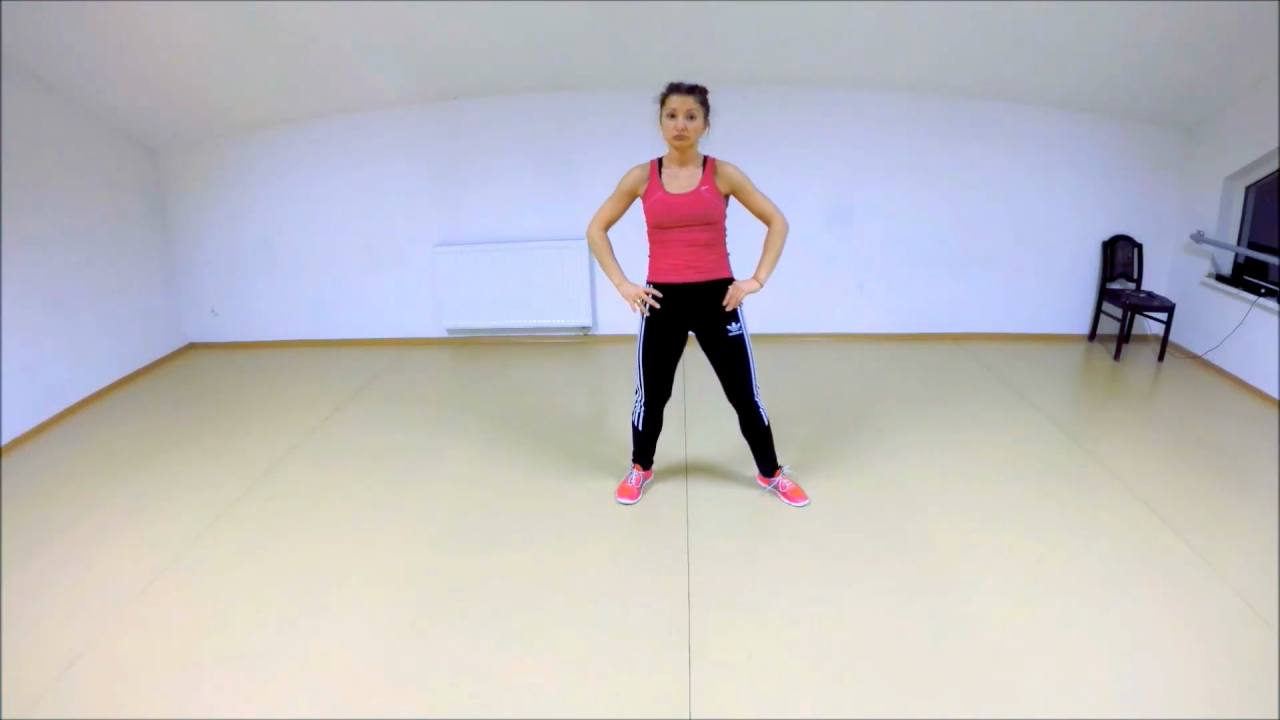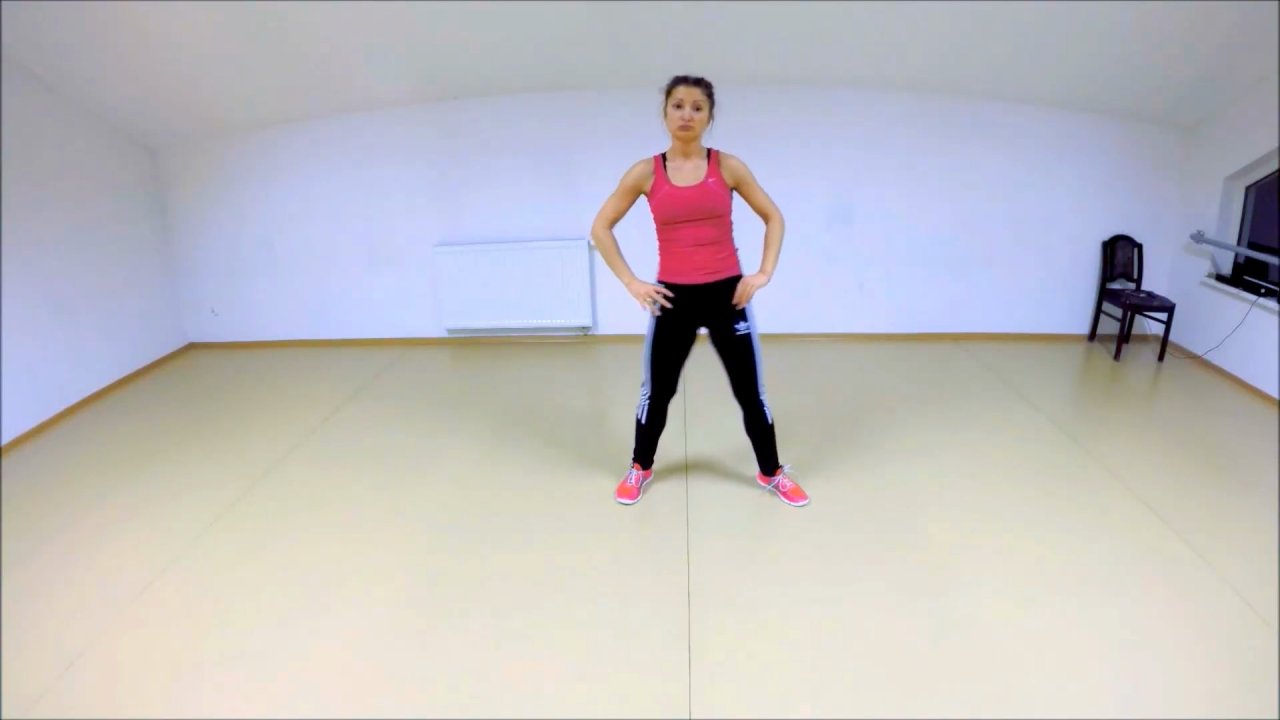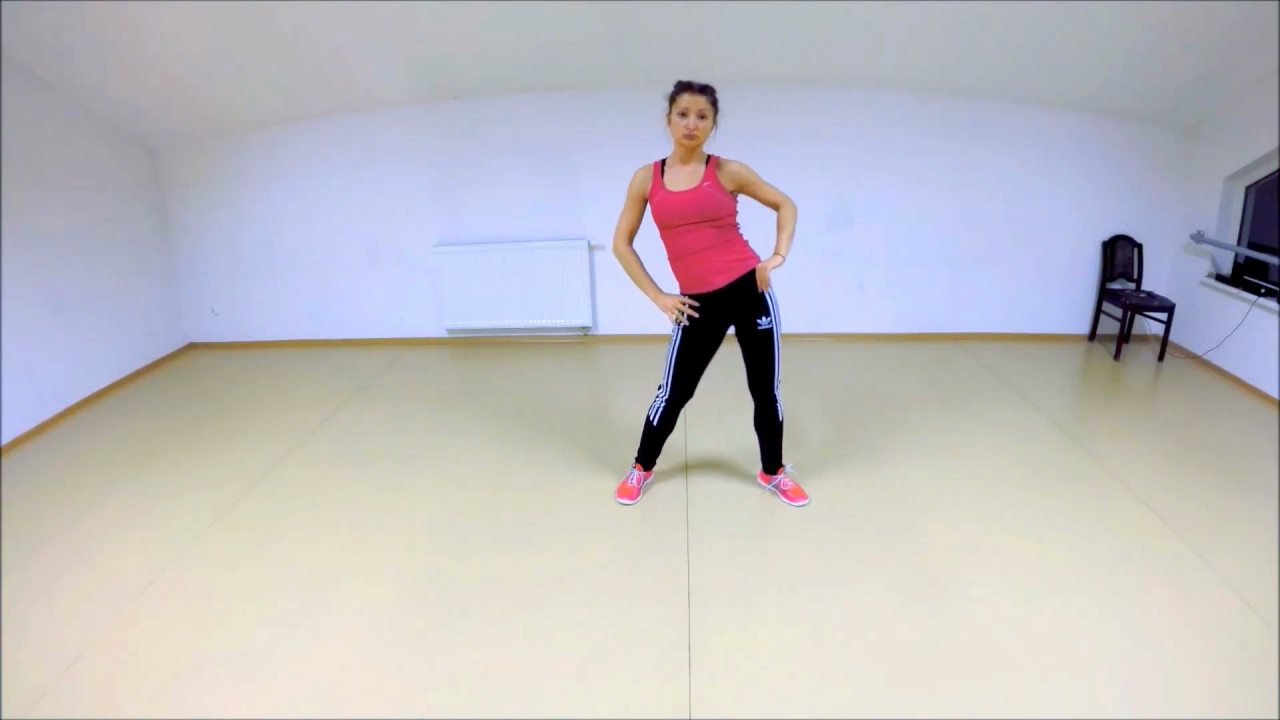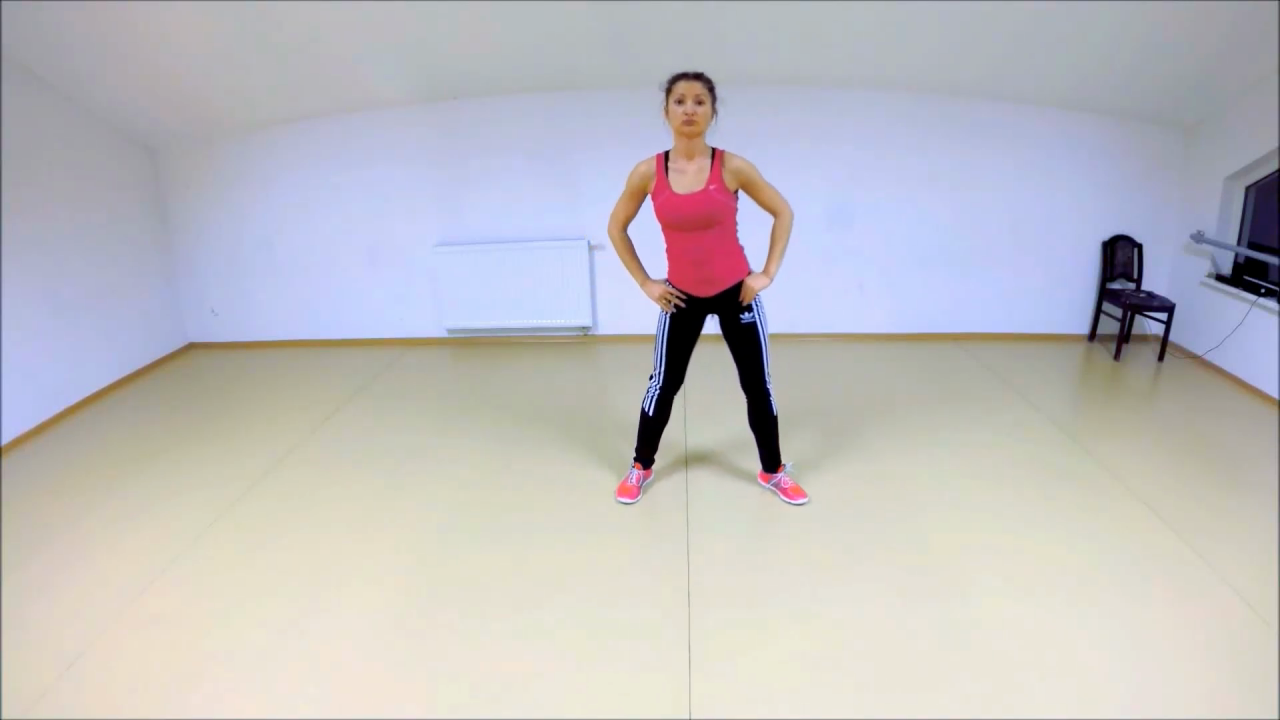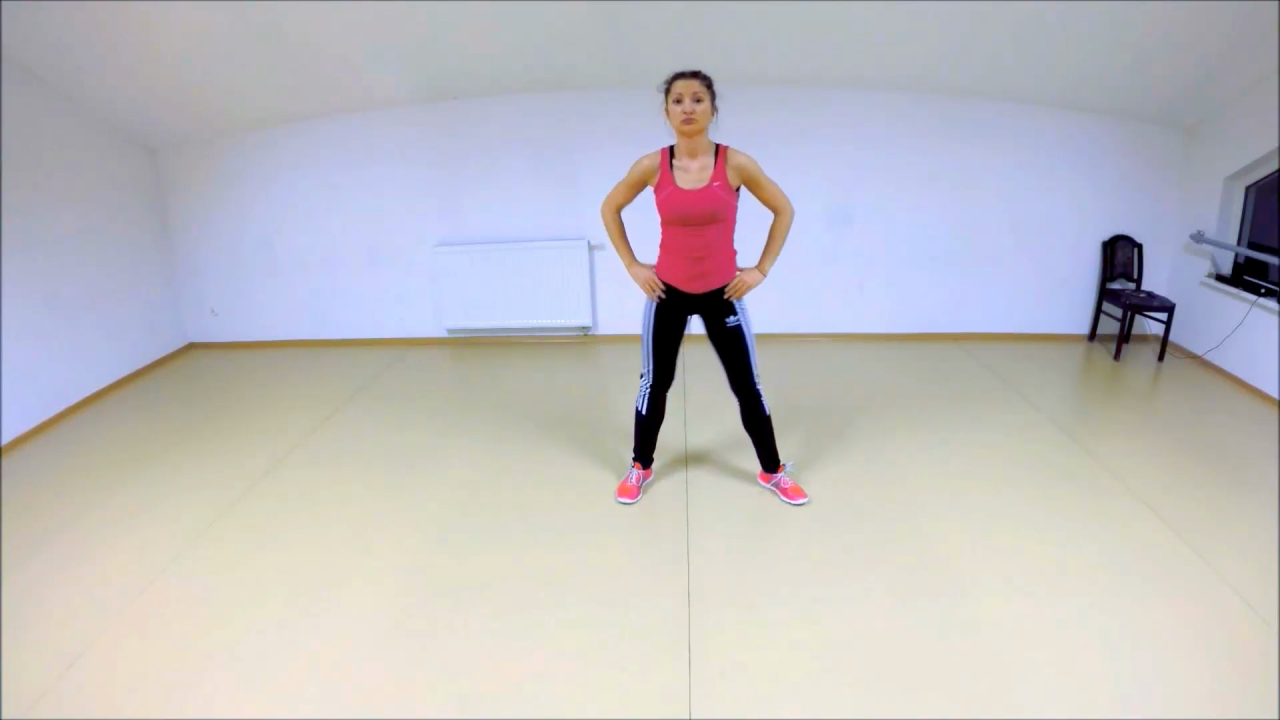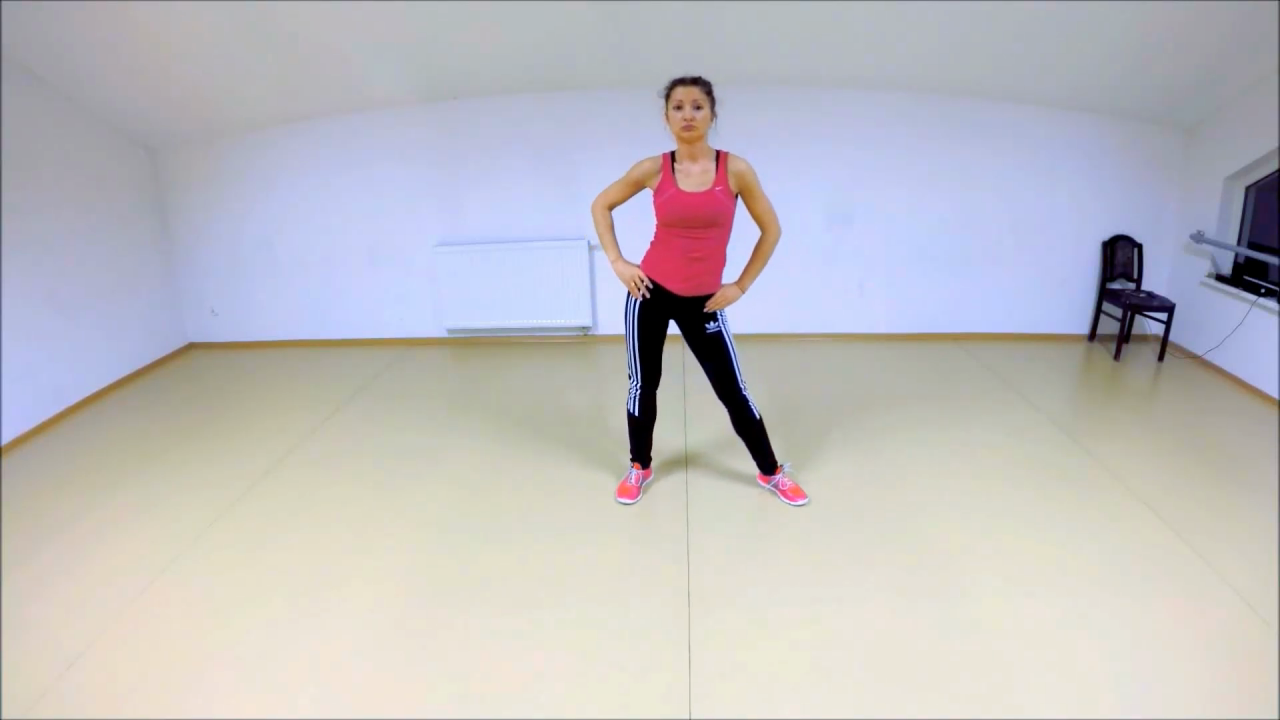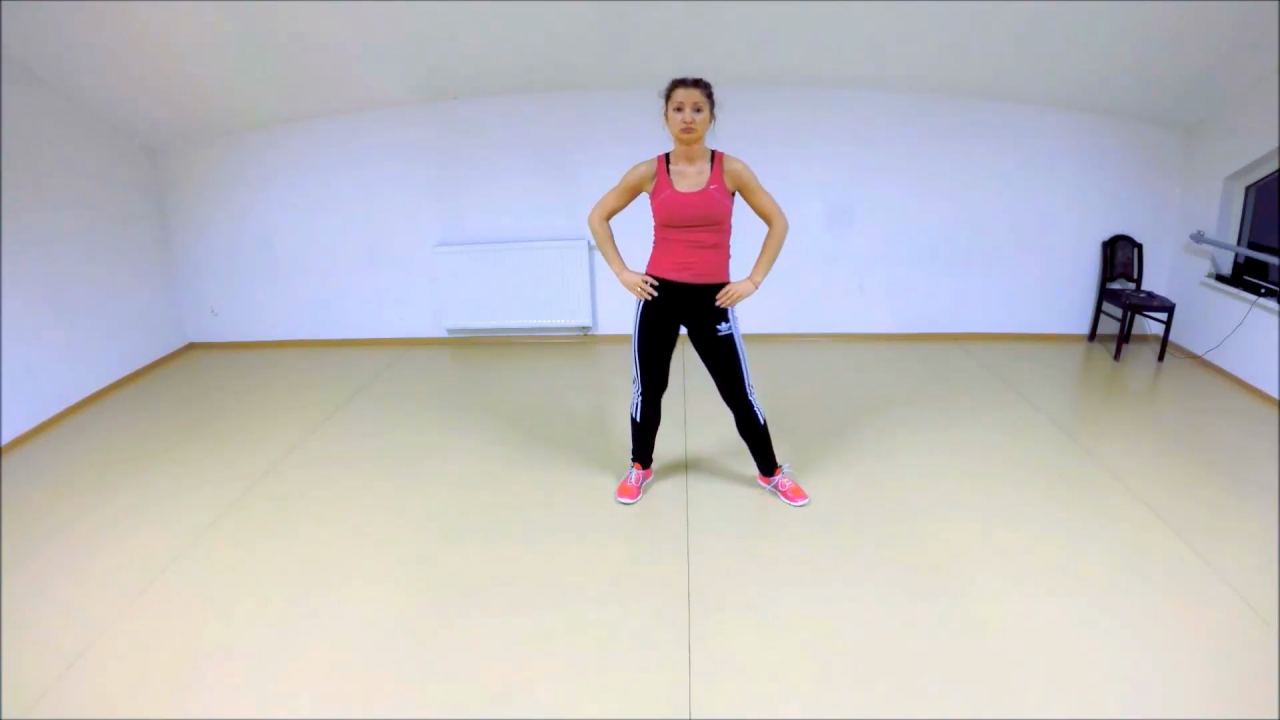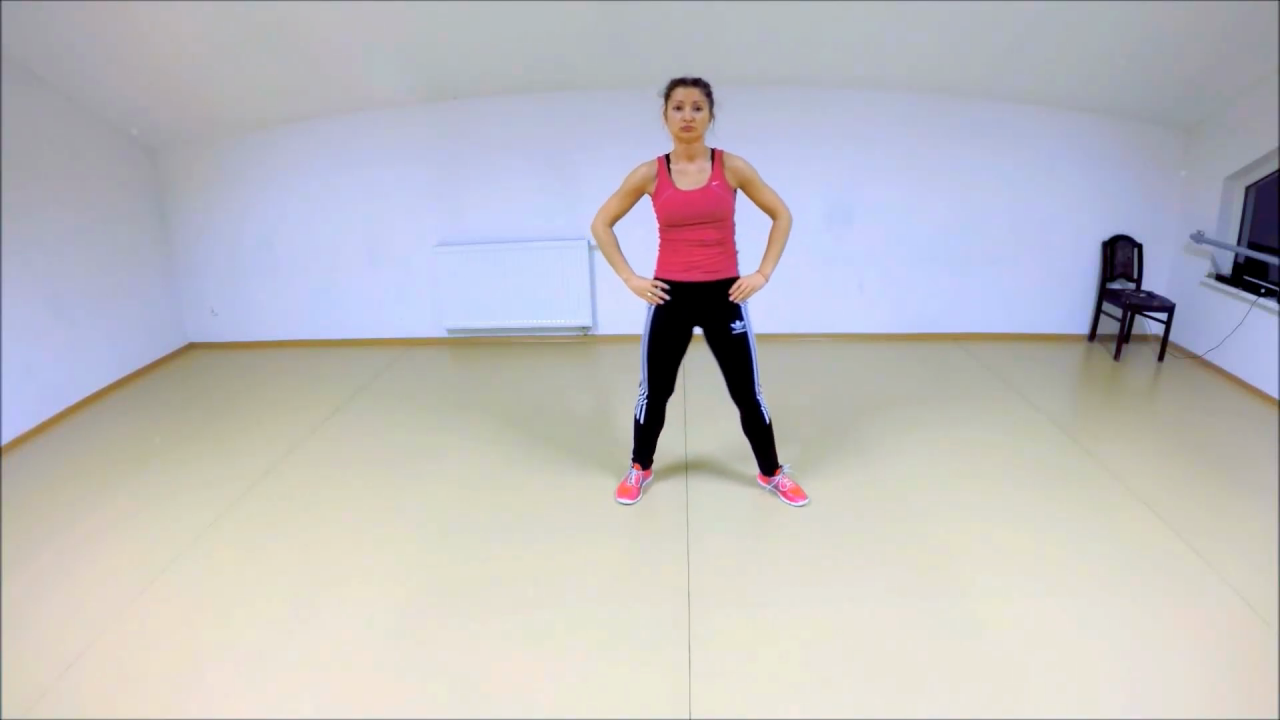
dt=0.3s
person 1, frame 1
left shoulder: (723, 173)
right shoulder: (641, 177)
left elbow: (777, 222)
right elbow: (596, 229)
left wrist: (759, 278)
right wrist: (621, 284)
left hip: (717, 298)
right hip: (663, 300)
left knee: (745, 396)
right knee: (651, 396)
left ankle: (770, 473)
right ankle: (641, 468)
person 1, frame 2
left shoulder: (728, 166)
right shoulder: (645, 172)
left elbow: (773, 216)
right elbow: (601, 227)
left wrist: (765, 272)
right wrist: (632, 282)
left hip: (726, 294)
right hip: (674, 298)
left knee: (751, 393)
right knee: (657, 392)
left ankle: (771, 472)
right ankle: (640, 467)
person 1, frame 3
left shoulder: (728, 171)
right shoulder: (646, 178)
left elbow: (785, 205)
right elbow: (622, 243)
left wrist: (779, 254)
right wrist: (658, 296)
left hip: (748, 290)
right hip: (698, 303)
left knee: (765, 390)
right knee: (674, 392)
left ankle: (773, 471)
right ankle: (642, 467)
person 1, frame 4
left shoulder: (733, 167)
right shoulder: (648, 172)
left elbow: (782, 212)
right elbow: (616, 228)
left wrist: (768, 272)
right wrist: (646, 283)
left hip: (737, 292)
right hip: (682, 296)
left knee: (757, 385)
right knee: (664, 384)
left ankle: (772, 471)
right ankle: (641, 466)
person 1, frame 5
left shoulder: (736, 163)
right shoulder: (652, 166)
left elbow: (784, 211)
right elbow: (610, 208)
left wrist: (761, 270)
right wrist: (632, 265)
left hip: (722, 293)
right hip: (667, 292)
left knee: (747, 386)
right knee: (655, 382)
left ankle: (772, 471)
right ankle: (641, 466)
person 1, frame 6
left shoulder: (736, 170)
right shoulder: (652, 169)
left elbow: (771, 229)
right elbow: (601, 205)
left wrist: (741, 285)
right wrist: (617, 262)
left hip: (704, 302)
right hip: (650, 292)
left knee: (733, 391)
right knee: (643, 384)
left ankle: (770, 471)
right ankle: (639, 467)
person 1, frame 7
left shoulder: (731, 170)
right shoulder: (647, 172)
left elbow: (777, 222)
right elbow: (598, 217)
left wrist: (753, 279)
right wrist: (621, 272)
left hip: (712, 298)
right hip: (660, 295)
left knee: (739, 395)
right knee: (647, 390)
left ankle: (770, 473)
right ankle: (640, 467)
person 1, frame 8
left shoulder: (732, 167)
right shoulder: (649, 174)
left elbow: (781, 214)
right elbow: (601, 224)
left wrist: (764, 272)
right wrist: (630, 278)
left hip: (724, 295)
right hip: (671, 296)
left knee: (748, 394)
right knee: (654, 392)
left ankle: (771, 472)
right ankle: (640, 468)
